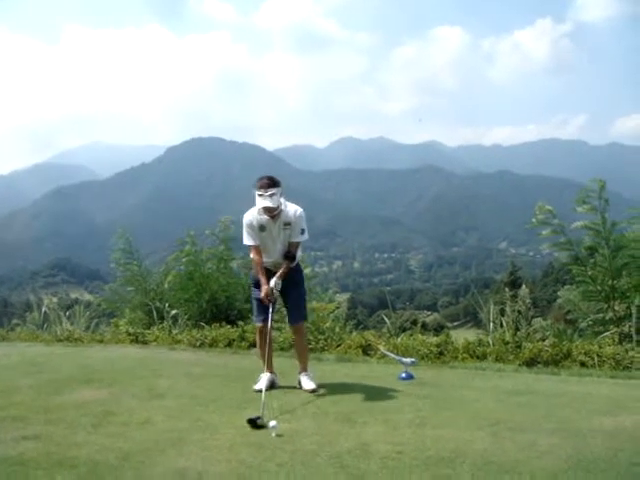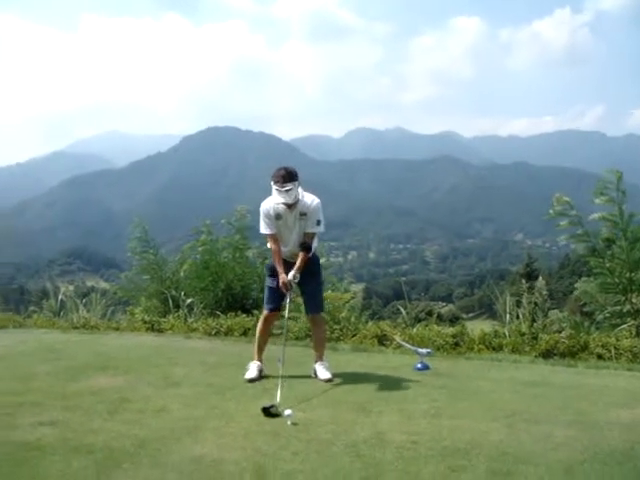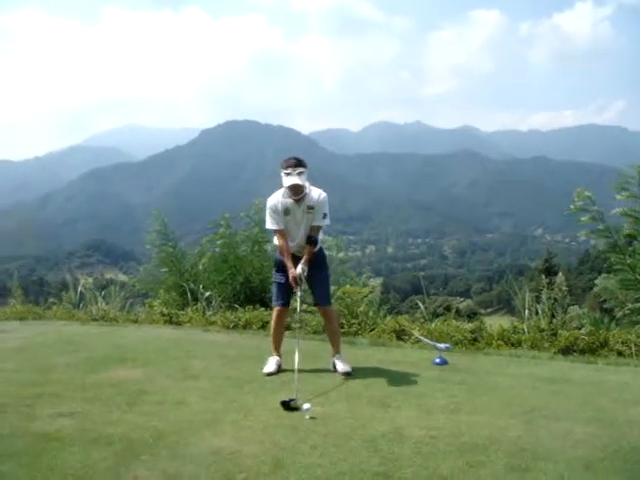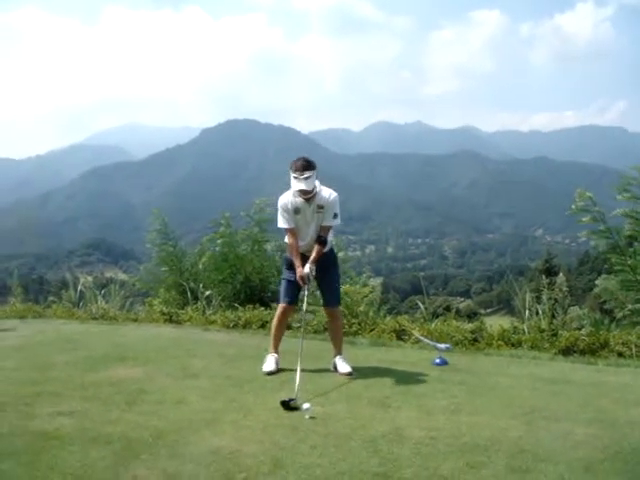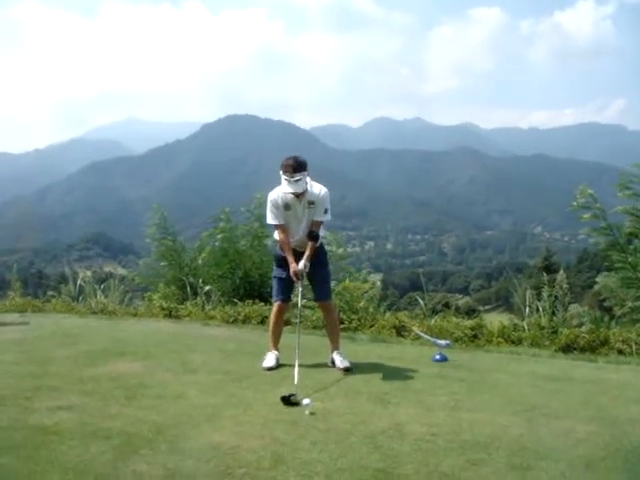
dt=0.4s
person 1, frame 1
left shoulder: (296, 213)
right shoulder: (250, 217)
left elbow: (292, 252)
right elbow: (256, 254)
left wrist: (278, 279)
right wrist: (264, 283)
left hip: (290, 271)
right hip: (263, 272)
left knee: (298, 325)
right knee: (262, 326)
left ankle: (304, 374)
right ankle: (268, 373)
person 1, frame 2
left shoulder: (313, 204)
right shoulder: (267, 206)
left elbow: (308, 243)
right elbow: (274, 243)
left wrist: (296, 272)
right wrist: (281, 273)
left hip: (307, 262)
right hip: (279, 261)
left knee: (315, 315)
right knee: (269, 313)
left ankle: (319, 363)
right ankle: (256, 362)
person 1, frame 3
left shoulder: (319, 197)
right shoulder: (274, 201)
left elbow: (314, 236)
right elbow: (280, 237)
left wrist: (303, 265)
right wrist: (290, 268)
left hip: (313, 255)
right hip: (285, 257)
left knee: (325, 307)
right knee: (280, 309)
left ankle: (337, 356)
right ankle: (275, 357)
person 1, frame 4
left shoulder: (330, 198)
right shoulder: (285, 200)
left elbow: (323, 236)
right elbow: (291, 236)
left wrist: (311, 264)
right wrist: (299, 267)
left hip: (323, 256)
right hip: (295, 255)
left knee: (333, 308)
right knee: (285, 306)
left ankle: (338, 357)
right ankle: (272, 354)
person 1, frame 5
left shoulder: (320, 193)
right shoulder: (275, 197)
left elbow: (315, 231)
right elbow: (281, 232)
left wrist: (305, 260)
right wrist: (291, 263)
left hip: (314, 251)
right hip: (286, 252)
left knee: (326, 303)
right knee: (280, 304)
left ankle: (336, 352)
right ankle: (273, 351)
